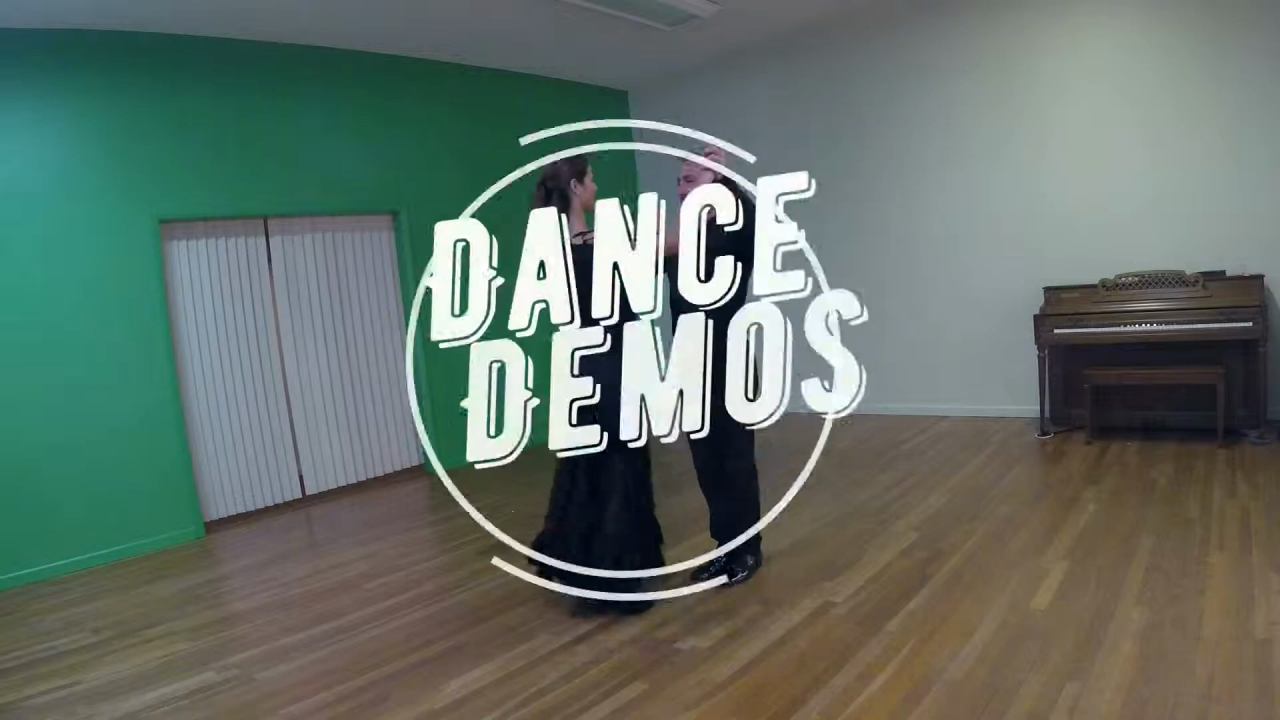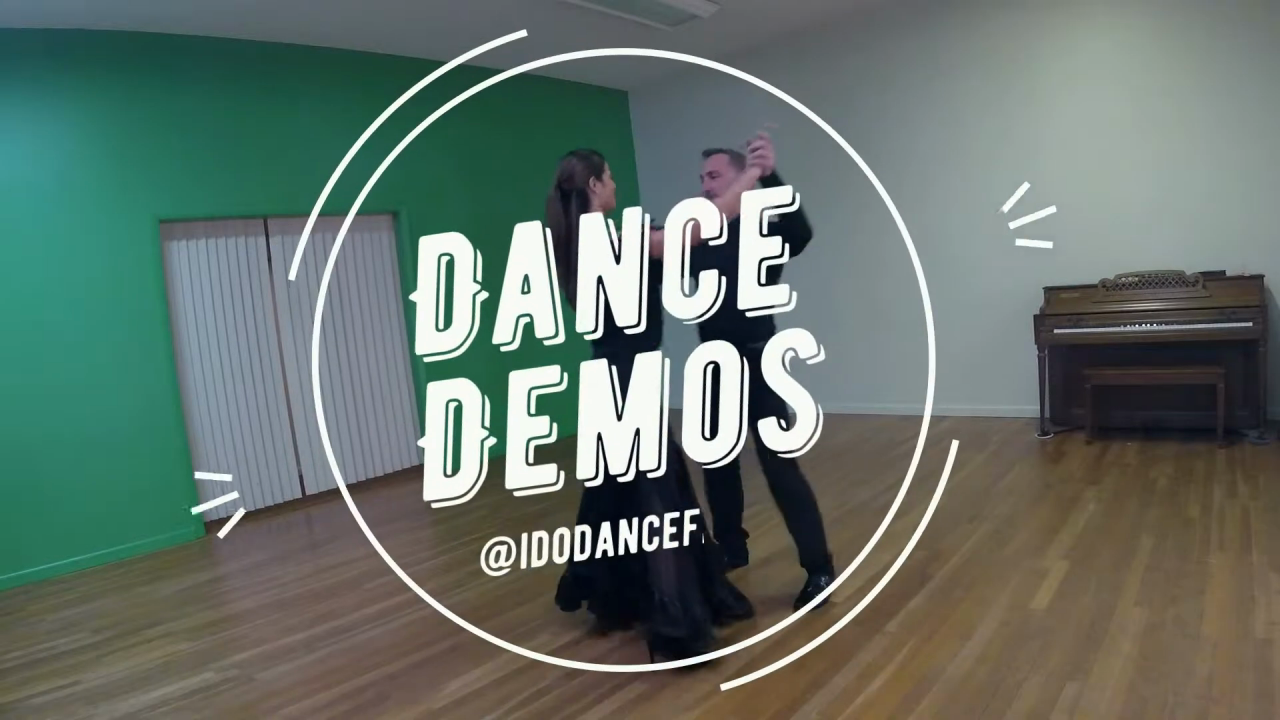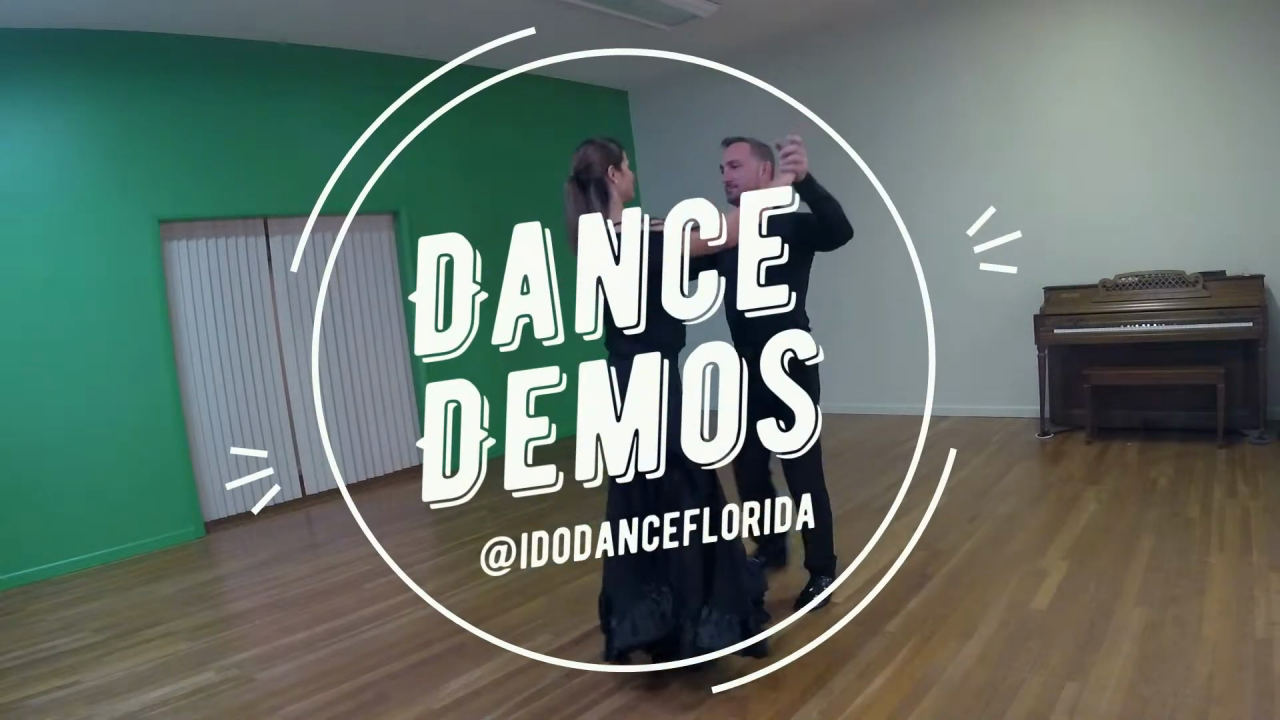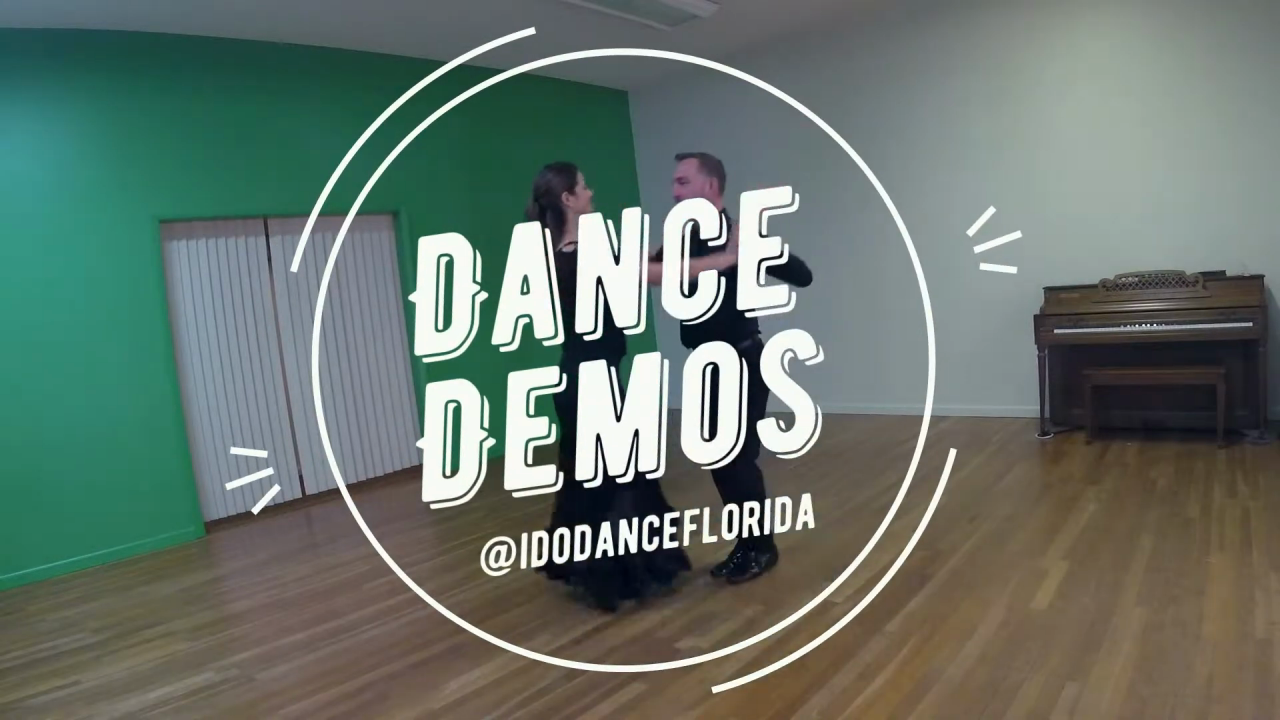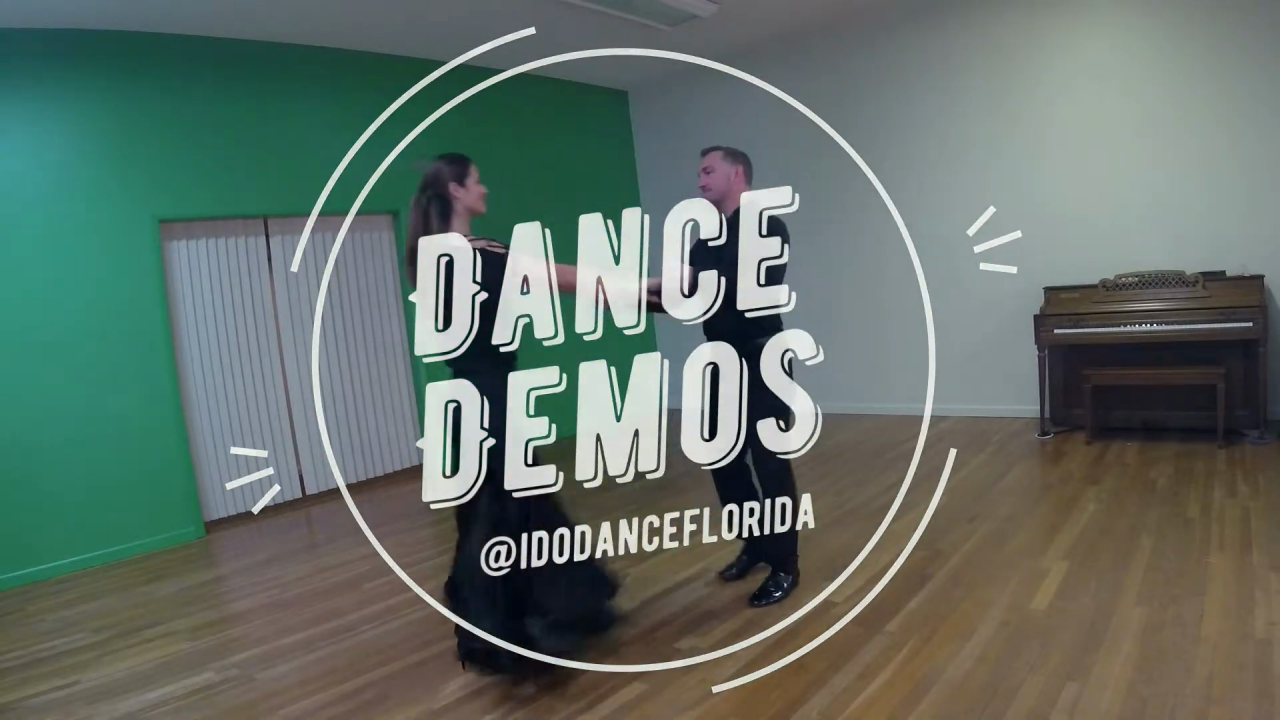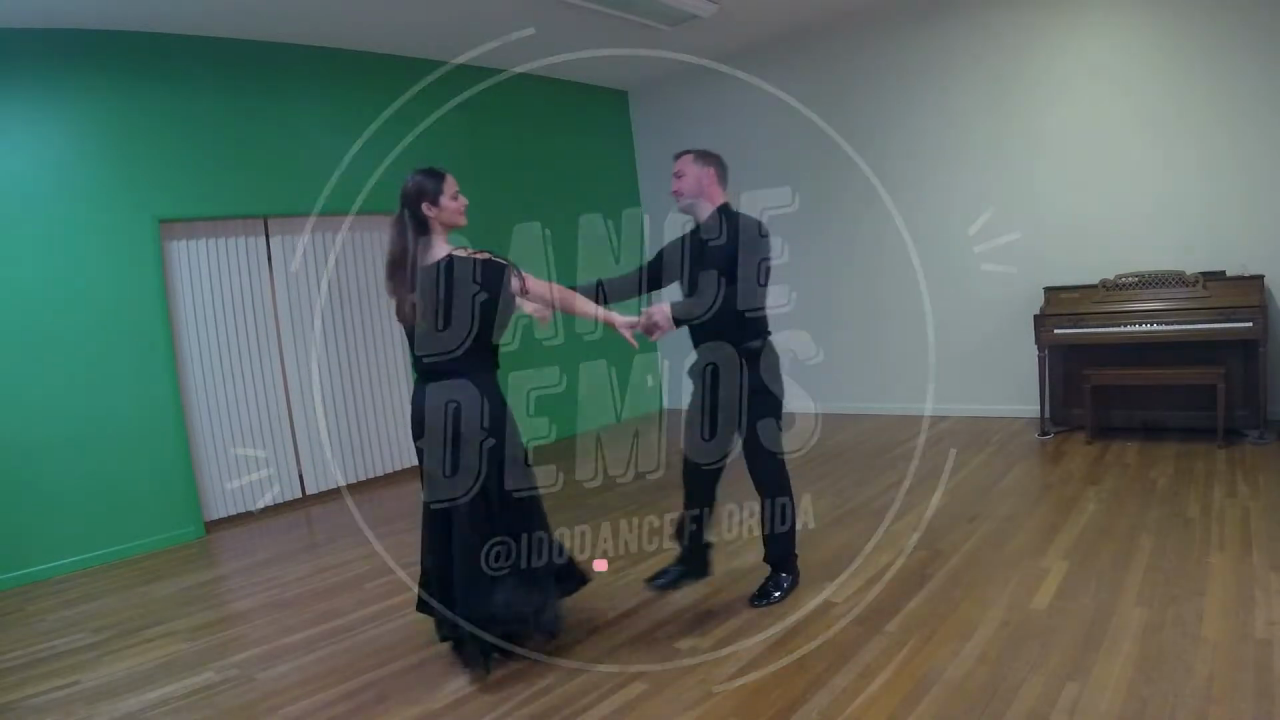
dt=0.7s
person 1, frame 1
left shoulder: (562, 249)
right shoulder: (591, 248)
left hip: (578, 373)
right hip: (604, 376)
left knee: (585, 472)
right knee: (620, 479)
left ankle: (583, 576)
right ankle: (614, 586)
person 1, frame 2
left shoulder: (582, 251)
right elbow: (704, 224)
right wrist: (752, 176)
right hip: (627, 387)
left knee: (613, 496)
right knee: (658, 500)
left ankle: (611, 598)
right ankle: (676, 628)
person 1, frame 3
right shoulder: (640, 239)
right elbow: (733, 230)
left hip: (624, 385)
left knee: (642, 505)
right knee: (679, 506)
left ankle: (649, 624)
right ankle: (675, 634)
person 1, frame 4
left shoulder: (561, 257)
right shoulder: (581, 261)
right wrist: (731, 258)
left hip: (574, 382)
left knee: (594, 482)
right knee: (621, 481)
left ankle: (588, 566)
right ankle: (604, 574)
person 1, frame 5
right shoulder: (478, 254)
left elbow: (510, 293)
right elbow: (563, 278)
left hip: (474, 395)
right hip: (487, 400)
left knee: (511, 509)
right knee: (499, 517)
right ankle: (490, 639)
person 1, frame 6
left shoulder: (407, 271)
right shoulder: (471, 265)
right elbow: (550, 293)
left wrist: (514, 307)
right wrist: (614, 318)
left hip: (429, 405)
right hip: (473, 401)
left knee: (448, 510)
right knee: (502, 505)
left ankle: (463, 625)
right ankle: (495, 624)
person 2, frame 1
left shoulder: (731, 237)
right shoulder: (679, 242)
left elbow: (756, 232)
left wrist: (726, 181)
left hip: (728, 362)
left knee: (736, 461)
right knee: (707, 463)
left ankle: (748, 549)
right ankle: (727, 546)
person 2, frame 2
left shoulder: (765, 232)
right shoulder: (704, 243)
left elbow: (800, 232)
left wrist: (769, 177)
left hip: (758, 366)
left knee: (779, 469)
right knee: (716, 466)
left ankle: (819, 569)
right ankle: (731, 548)
person 2, frame 3
left shoulder: (794, 226)
left elbow: (840, 231)
left wrist: (804, 179)
left hip: (789, 366)
right hip: (746, 368)
left knee: (802, 471)
right knee: (747, 466)
left ankle: (822, 570)
right ankle: (771, 546)
person 2, frame 4
left shoulder: (739, 236)
left elbow: (801, 277)
left hip: (742, 363)
left knee: (737, 458)
right knee: (719, 461)
left ankle: (761, 545)
right ankle: (747, 543)
person 2, frame 5
left shoulder: (767, 229)
right shoulder: (707, 241)
left elbow: (765, 284)
left wrist: (701, 278)
left hip: (761, 363)
left knee: (770, 464)
right knee: (723, 461)
left ankle: (784, 565)
right ankle: (756, 543)
person 2, frame 6
left shoulder: (746, 231)
right shoulder: (682, 247)
left elbow: (748, 295)
right elbow: (634, 283)
left wrist: (678, 311)
right wrist: (571, 296)
left hip: (751, 368)
right hip: (710, 370)
left knee: (765, 468)
right knee: (698, 466)
left ankle: (783, 568)
right ankle: (692, 556)
